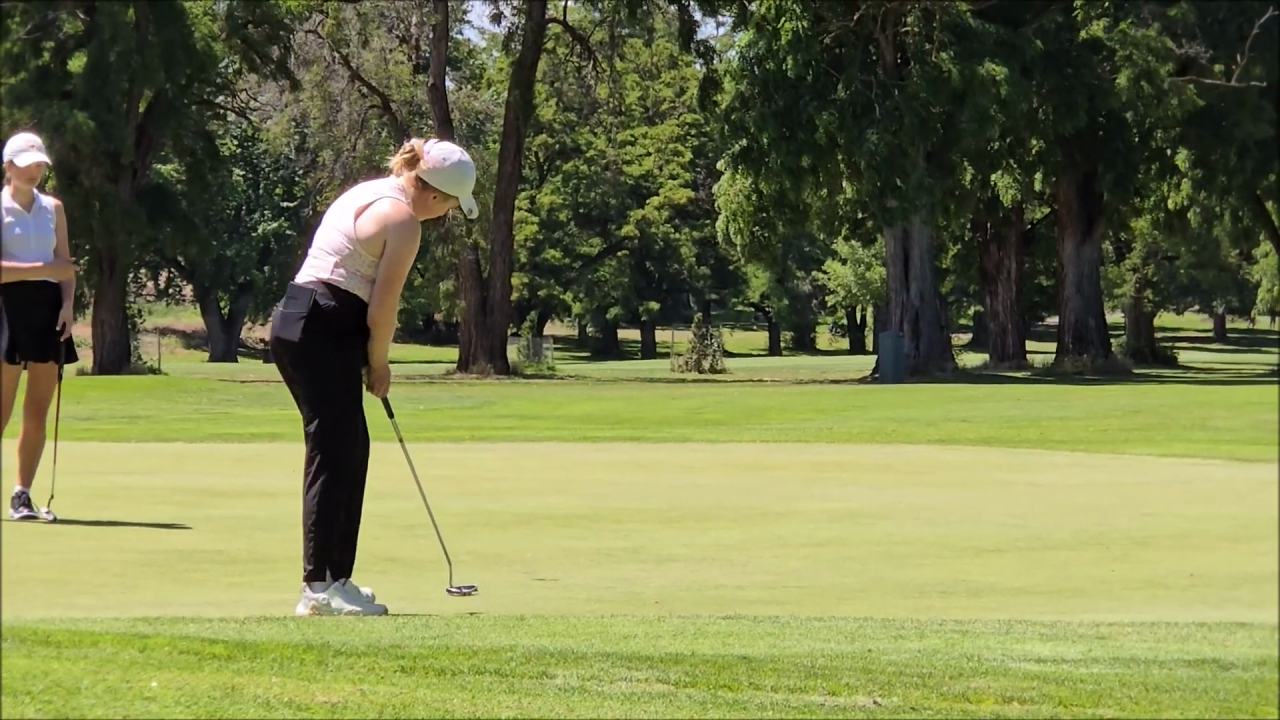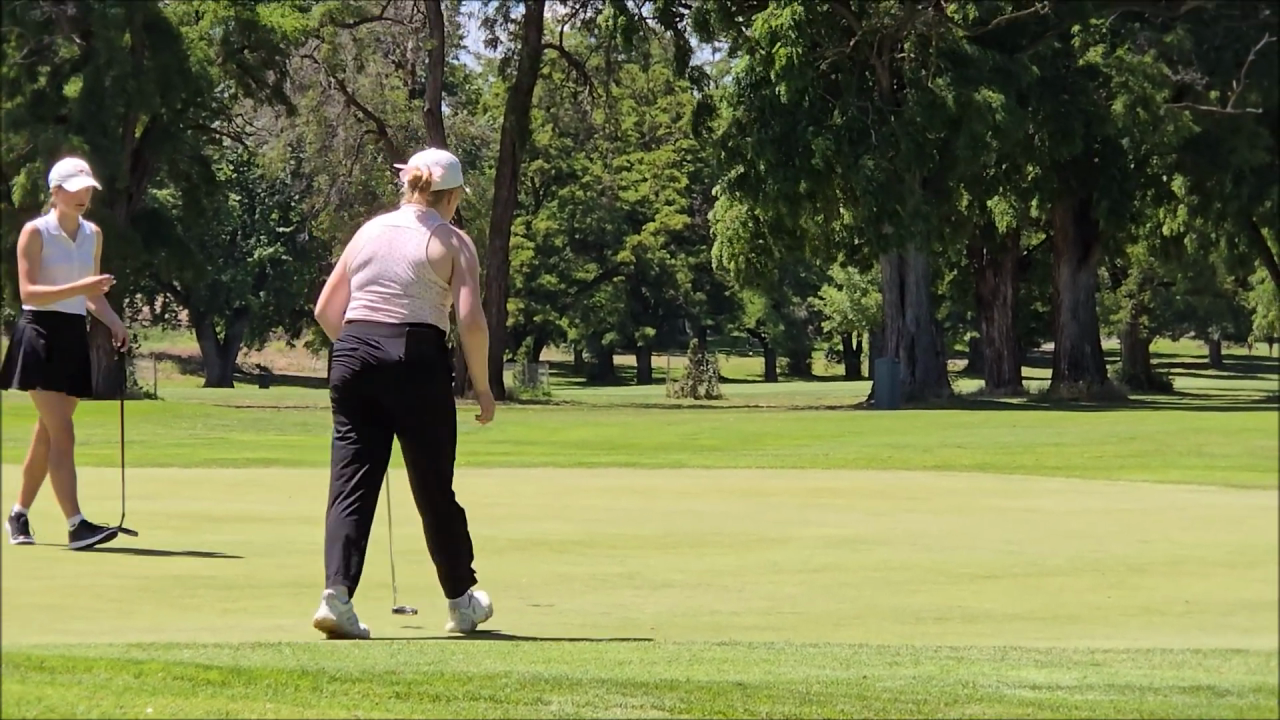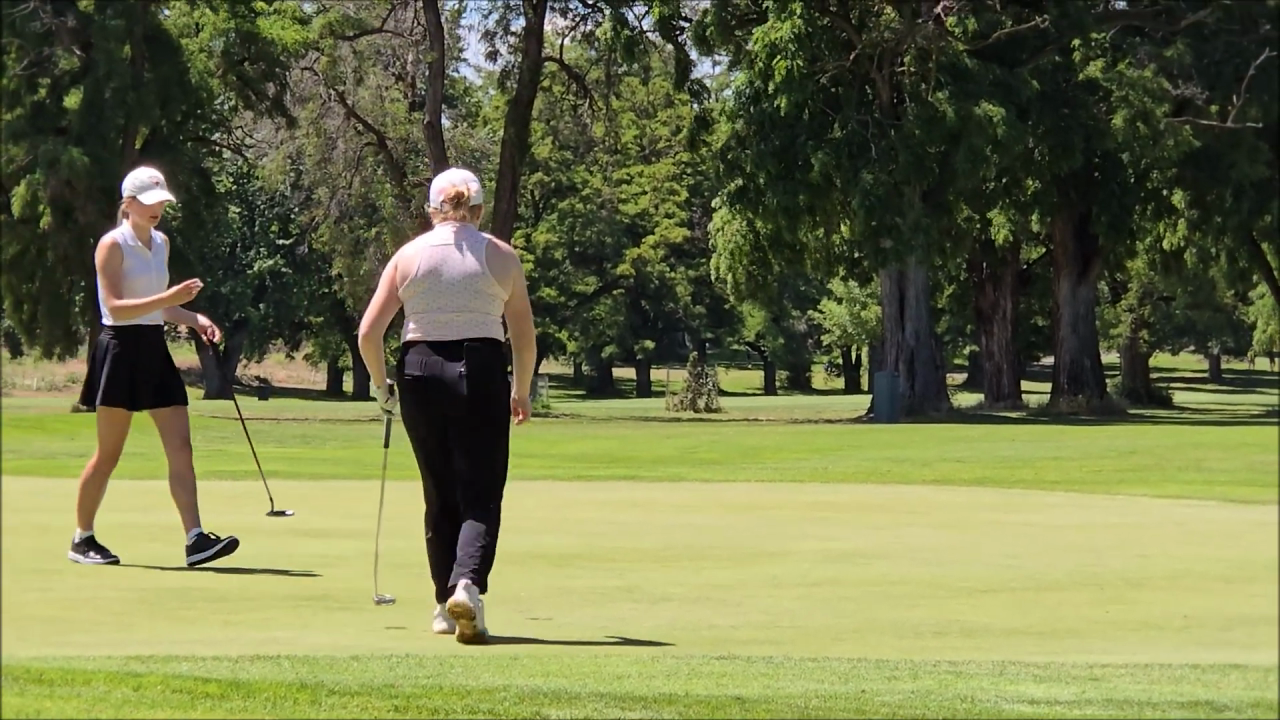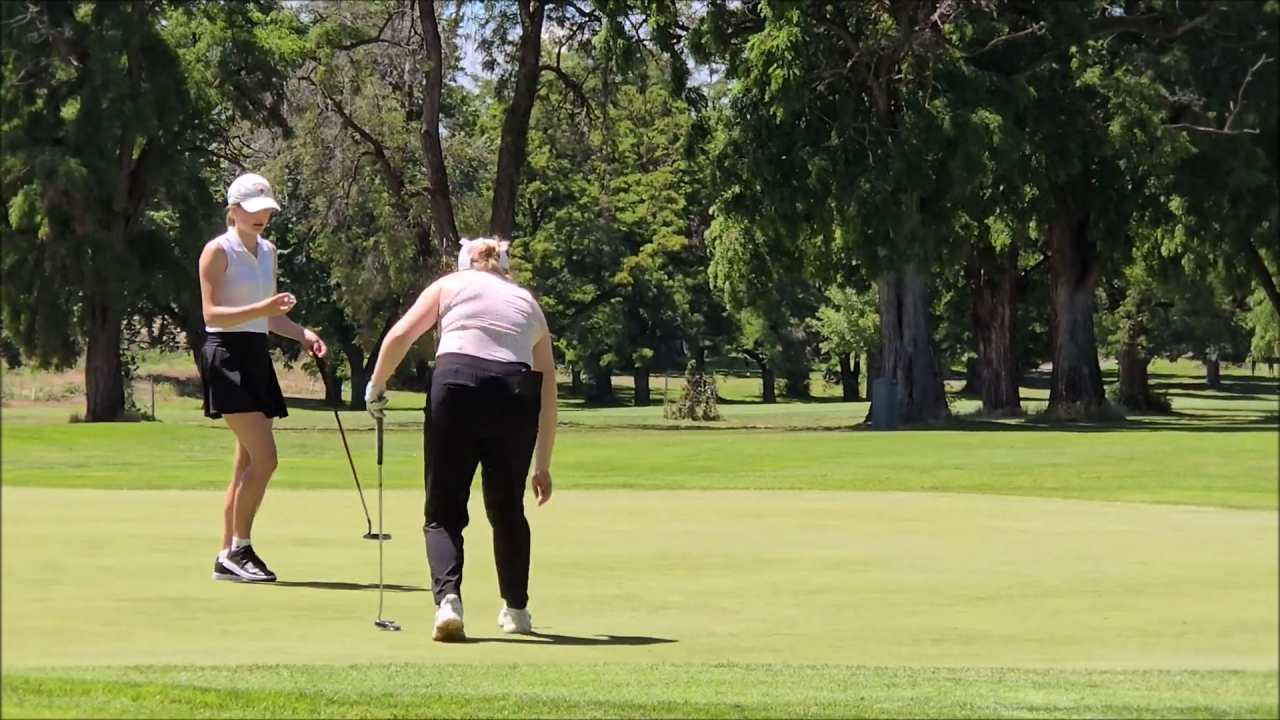
dt=0.5s
person 1, frame 1
left shoulder: (370, 191)
right shoulder: (403, 219)
right elbow: (381, 310)
left wrist: (366, 358)
right wrist: (378, 363)
left hip: (296, 322)
right hip: (322, 331)
left knee: (347, 455)
right knee: (336, 460)
left ankle: (334, 579)
right ankle: (321, 586)
person 1, frame 2
left shoulder: (368, 231)
right shoulder: (455, 243)
left elbow: (326, 308)
right elbow: (471, 322)
right wrist: (483, 388)
left hip: (354, 357)
right hip: (417, 361)
left knee: (352, 484)
right knee: (434, 487)
left ankle: (335, 597)
right ankle: (461, 600)
person 1, frame 3
left shoulder: (409, 254)
right shoulder: (502, 255)
left elbow: (368, 332)
right elbow: (524, 337)
left wrist: (380, 383)
right wrist: (521, 390)
left hip: (420, 374)
right hip: (479, 376)
left knee: (441, 498)
right knee: (480, 500)
left ankle: (446, 607)
right ankle: (466, 589)
person 1, frame 4
left shoulder: (451, 284)
right shoulder: (528, 302)
left elbow: (398, 337)
right elbow: (547, 388)
left wrist: (375, 384)
right wrist: (543, 467)
left hip: (456, 385)
right hip: (516, 390)
left knee: (444, 508)
right knee: (506, 506)
left ankle: (448, 604)
right ankle: (515, 609)
person 2, frame 1
left shoulder: (53, 208)
left elbow: (65, 268)
left wrist: (68, 305)
right wrist: (46, 268)
left hip: (47, 308)
left knee: (38, 412)
person 2, frame 2
left shoulder: (93, 234)
right shoulder: (35, 231)
left wrist: (114, 322)
right wrist: (79, 286)
left hip: (74, 338)
right hip: (39, 336)
left knee: (48, 437)
right knee: (62, 434)
right ankle: (76, 525)
person 2, frame 3
left shoulder: (161, 242)
right shoulder: (112, 244)
right elbow: (116, 308)
left wrist: (196, 319)
right wrist: (168, 296)
left hip: (155, 350)
right hip: (121, 350)
left knee: (181, 450)
right knee: (109, 455)
left ankle: (195, 539)
right ankle: (82, 538)
person 2, frame 4
left shoulder: (268, 252)
right shoulder: (217, 251)
right elbow: (212, 315)
left wrist: (303, 333)
right wrist: (259, 307)
left hip: (257, 358)
right hip: (227, 358)
left knee: (248, 464)
right knee: (264, 459)
left ankle: (230, 553)
right ankle: (240, 549)
